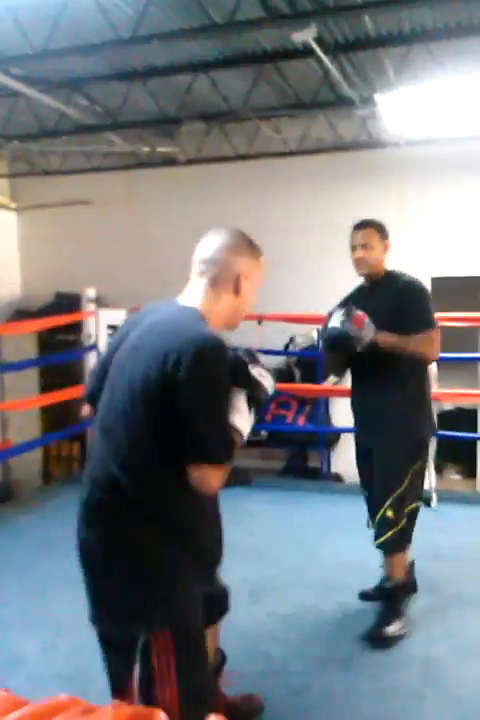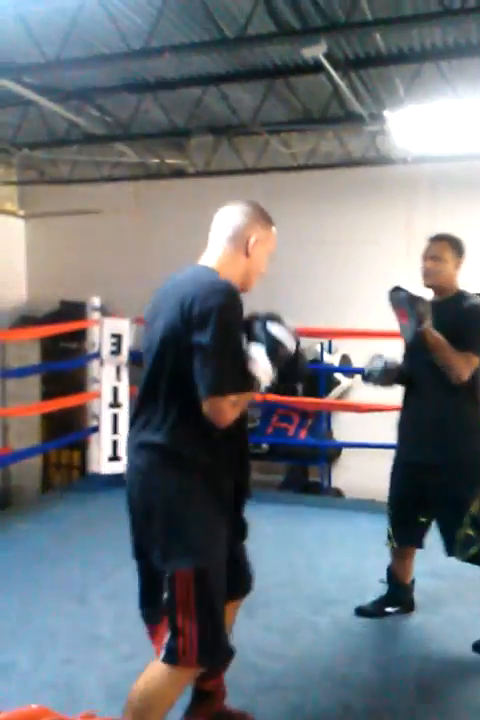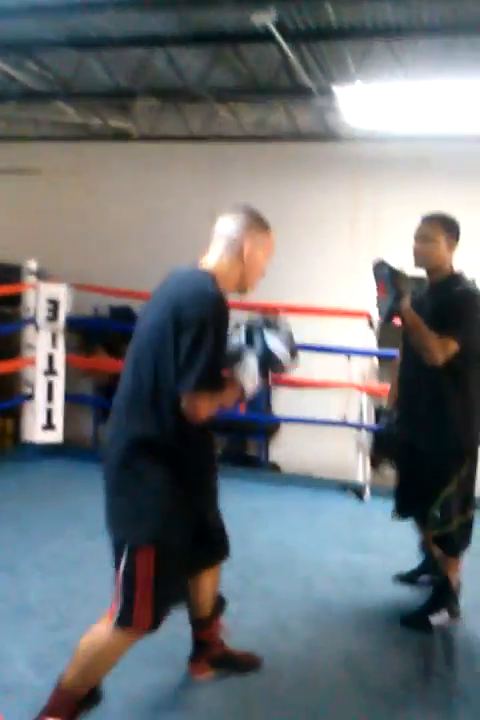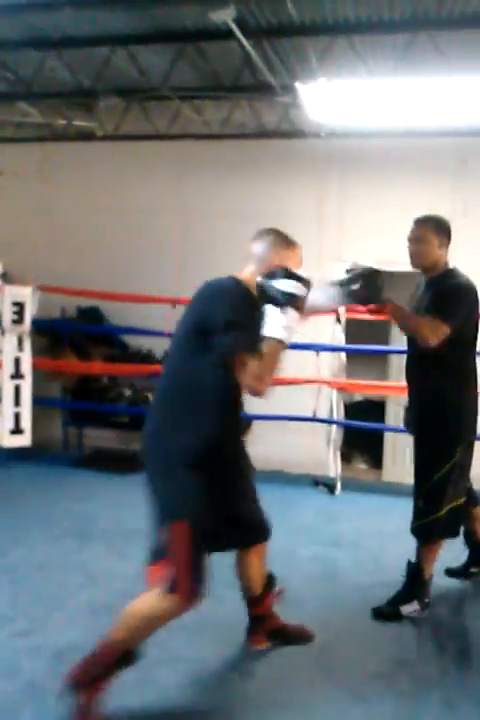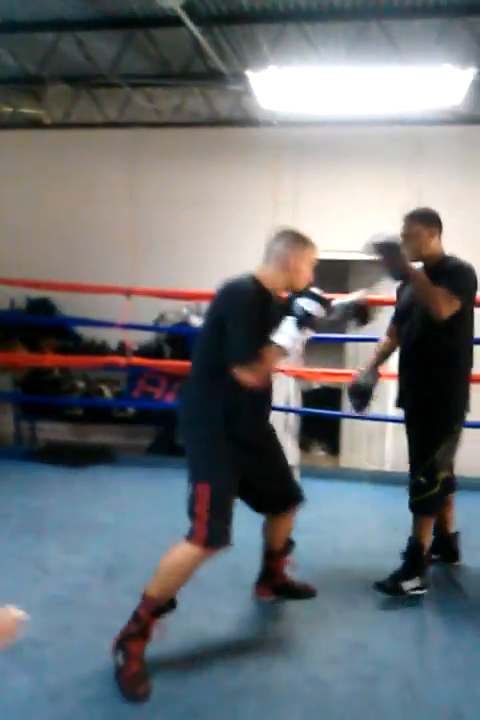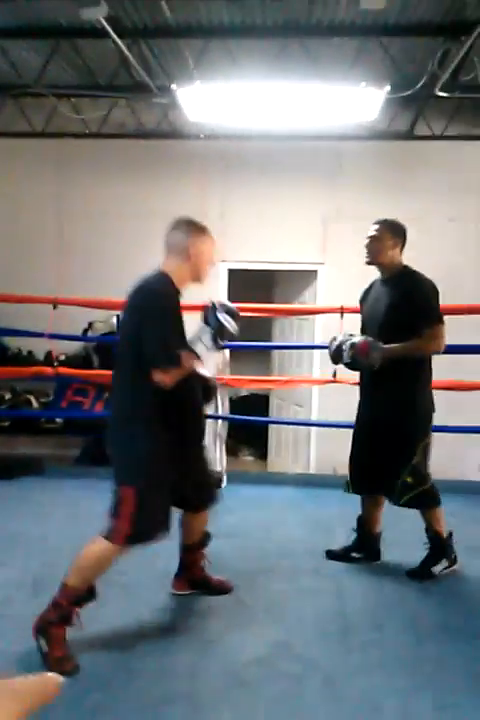
dt=0.4s
person 1, frame 1
left shoulder: (142, 320)
right shoulder: (205, 348)
left elbow: (93, 408)
right elbow: (206, 476)
right wrist: (238, 417)
left hip: (110, 521)
right hip: (143, 539)
left knee: (205, 608)
person 1, frame 2
left shoulder: (178, 286)
right shoulder: (218, 295)
right elbow: (221, 408)
left wrist: (247, 358)
right wrist: (261, 367)
left hip: (174, 471)
right hip: (181, 481)
left knee: (227, 586)
right knee: (185, 648)
person 1, frame 3
left shoulder: (183, 286)
right shoulder: (205, 301)
right elbow: (197, 404)
left wrist: (231, 374)
left hip: (174, 460)
right hip: (152, 465)
left knee: (207, 553)
right knee: (135, 617)
left ankle: (207, 651)
person 1, frame 4
left shoulder: (244, 300)
right shoulder: (225, 297)
left elbow: (298, 303)
right elbow: (254, 381)
left wrist: (342, 291)
right wrist: (279, 319)
left hip: (214, 447)
right hip: (184, 456)
left knee: (252, 537)
right knee: (177, 590)
left ankle: (262, 624)
right ankle: (91, 675)
person 1, frame 5
left shoulder: (270, 300)
right shoulder: (239, 298)
right elbow: (249, 374)
right wrist: (293, 327)
left hip: (250, 425)
right hip: (214, 431)
left knee: (285, 501)
right knee: (204, 539)
left ankle: (271, 578)
right ankle: (133, 638)
person 1, frame 6
left shoulder: (162, 292)
right shoulder: (157, 296)
right elbow: (163, 372)
left wrist: (196, 378)
left hip: (171, 424)
right hip: (143, 430)
left knee: (200, 496)
right knee: (125, 534)
left ankle: (189, 572)
right ankle: (52, 622)
person 2, frame 1
left shoulder: (409, 290)
right shoulder: (349, 304)
left elbow: (429, 349)
right elbow: (338, 367)
left wrist: (379, 337)
right wrist: (335, 347)
left hip: (404, 419)
right hip: (367, 419)
left knee: (389, 507)
right knee: (392, 502)
left ankle: (394, 604)
right ankle: (401, 577)
person 2, frame 2
right shoulder: (417, 310)
left wrist: (428, 330)
right wrist: (386, 371)
right hip: (416, 436)
right knee: (403, 516)
right ankle: (400, 592)
person 2, frame 3
right shoulder: (420, 291)
left elbow: (438, 354)
left wrist: (405, 309)
right wrist: (393, 407)
right hip: (415, 417)
right knee: (413, 493)
left ankle: (446, 594)
right ankle: (432, 559)
person 2, frame 4
right shoulder: (427, 288)
left elbow: (429, 337)
left wrist: (388, 303)
right wrist: (413, 404)
right hip: (431, 408)
left knee: (434, 496)
left ankle: (417, 589)
person 2, frame 5
right shoulder: (411, 282)
left elbow: (441, 309)
right elbow: (395, 333)
left wrist: (407, 269)
right wrist: (369, 371)
left hip: (445, 393)
right hip: (418, 390)
left knee: (427, 473)
right knee: (436, 468)
left ankle: (416, 567)
right ankle: (446, 542)
person 2, frame 6
left shoulder: (418, 287)
right shoulder: (372, 290)
left elbow: (435, 341)
left wrist: (385, 352)
right wrist: (352, 349)
left hip: (407, 399)
right hip: (375, 395)
left knee: (407, 474)
right knee: (368, 470)
left ankle: (442, 547)
right ankle: (367, 541)
